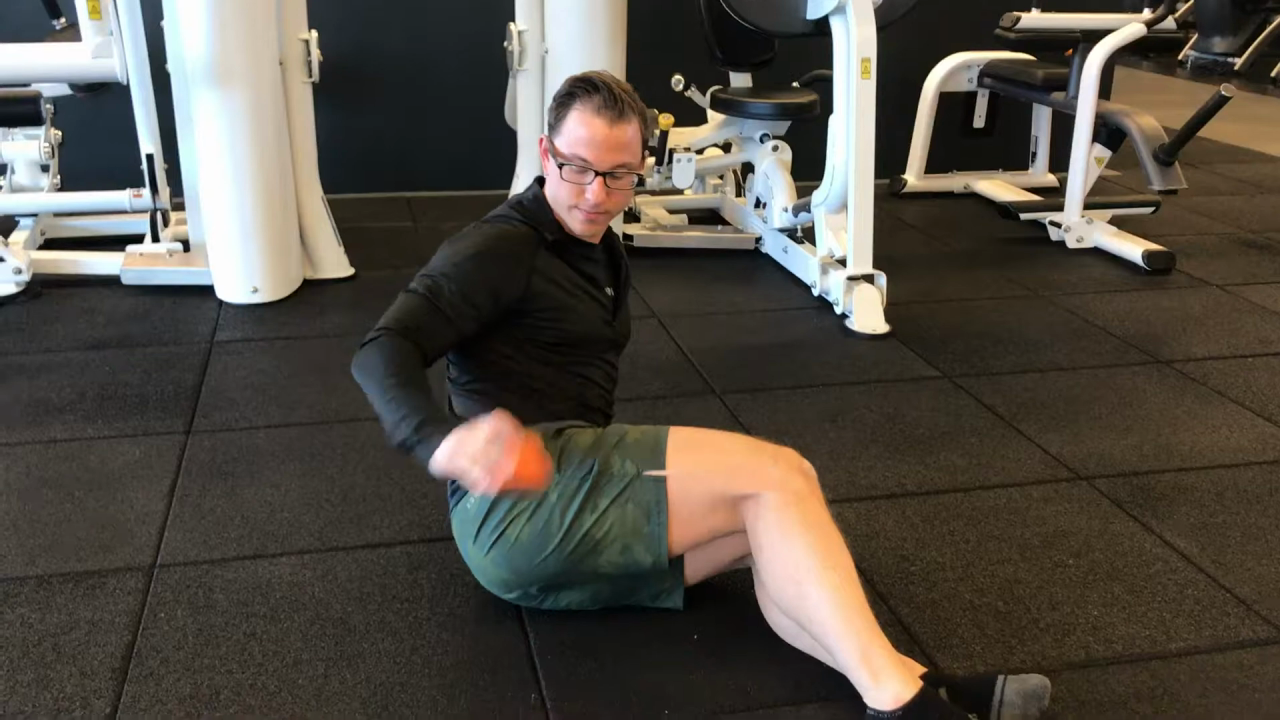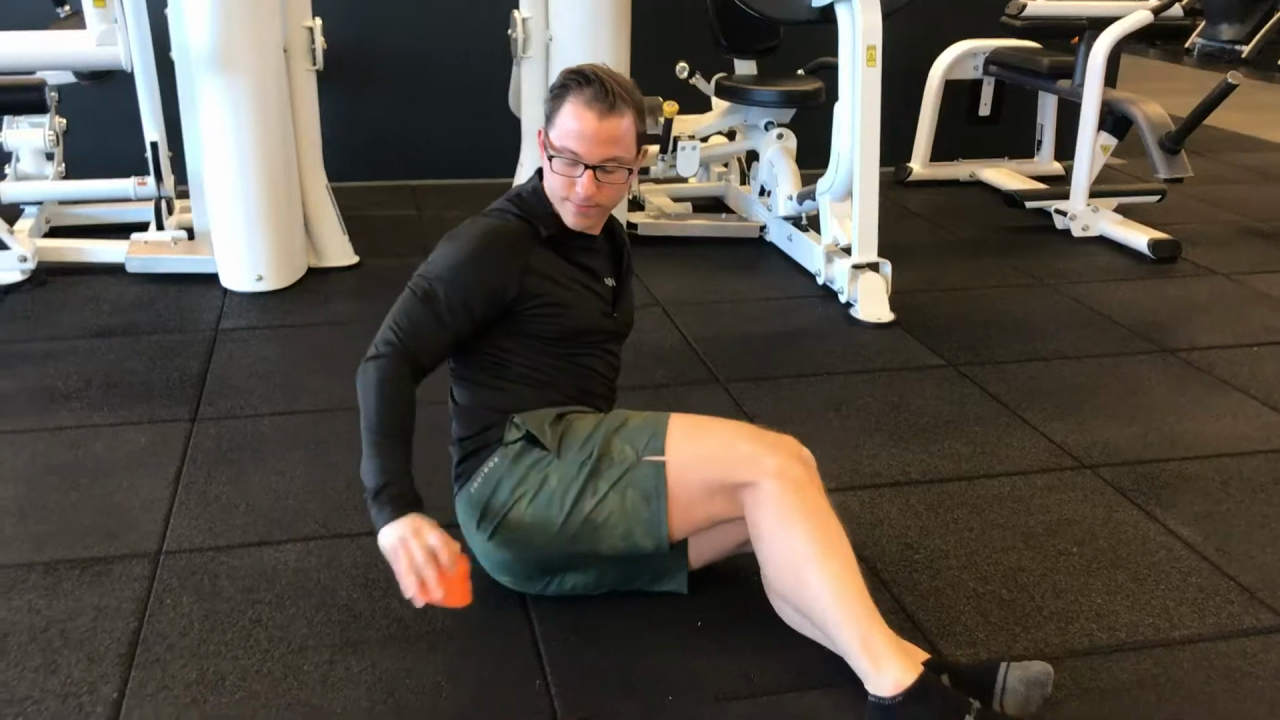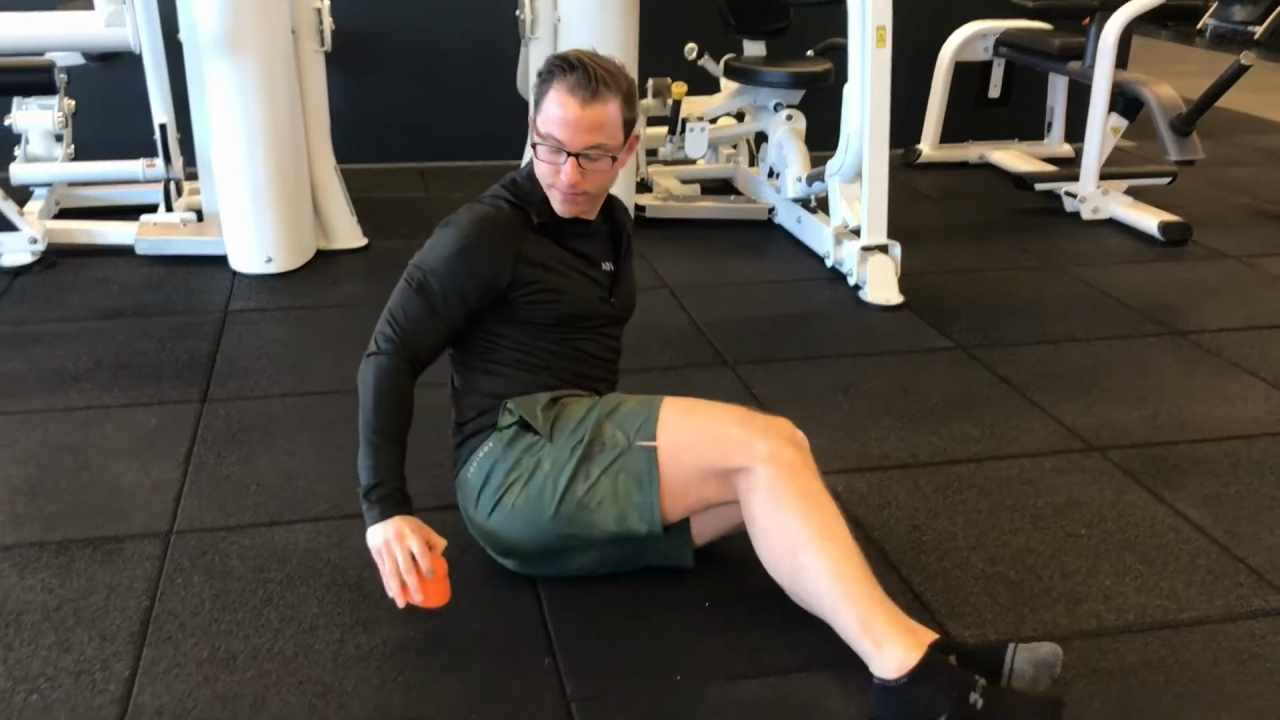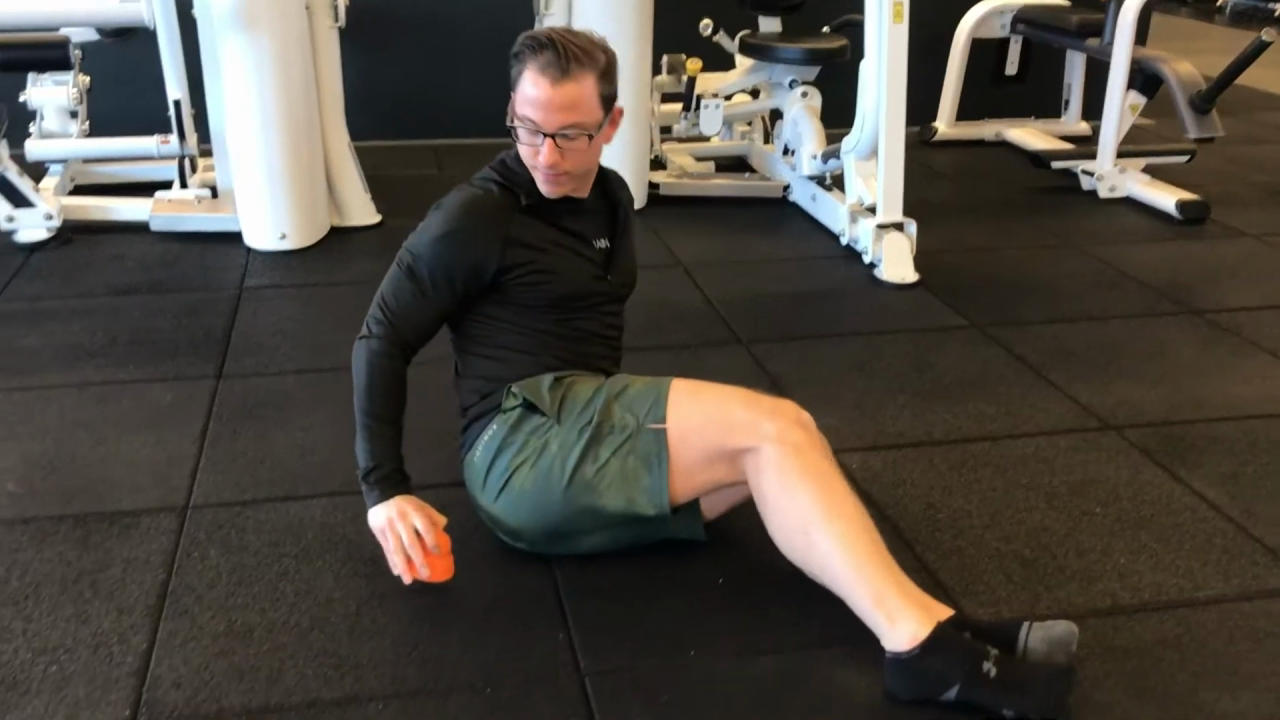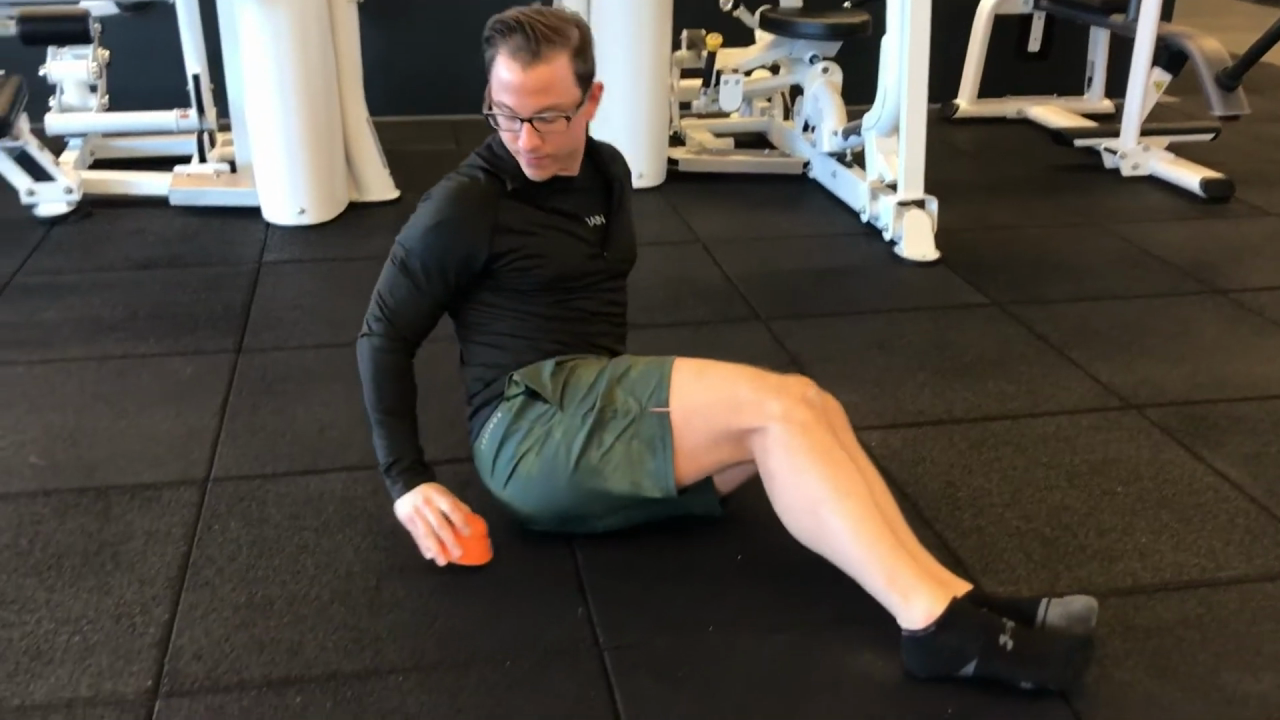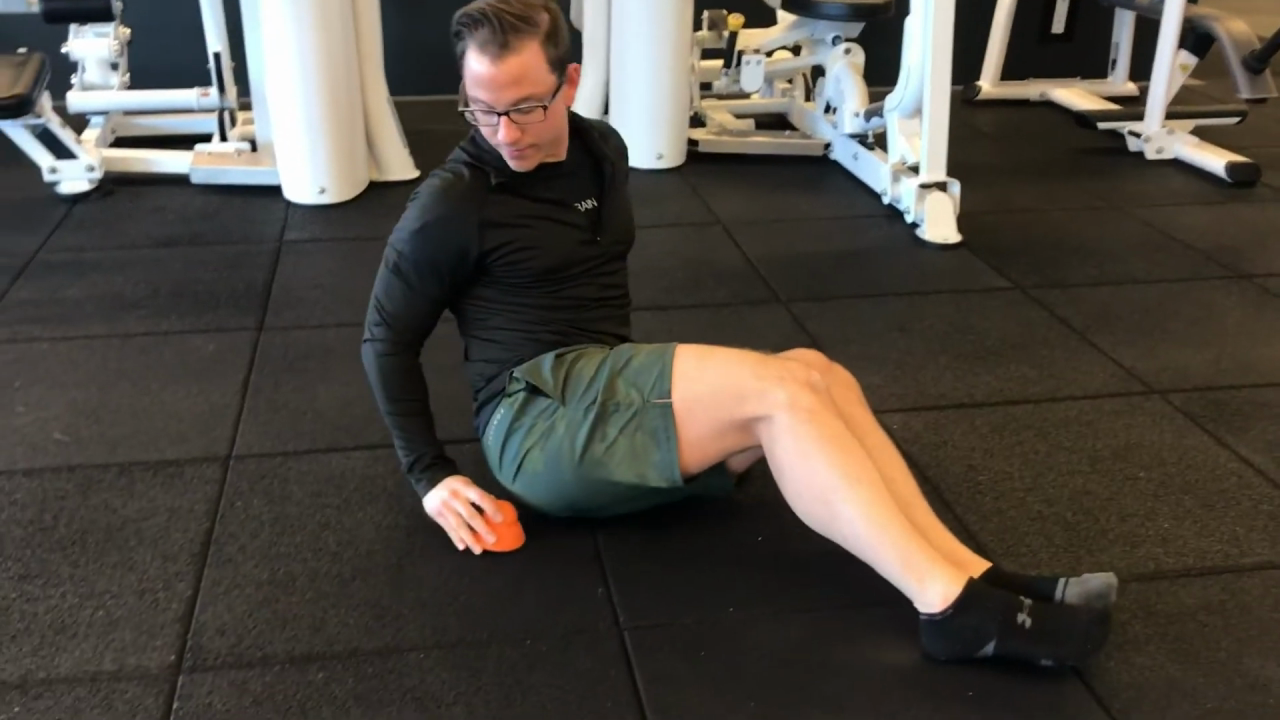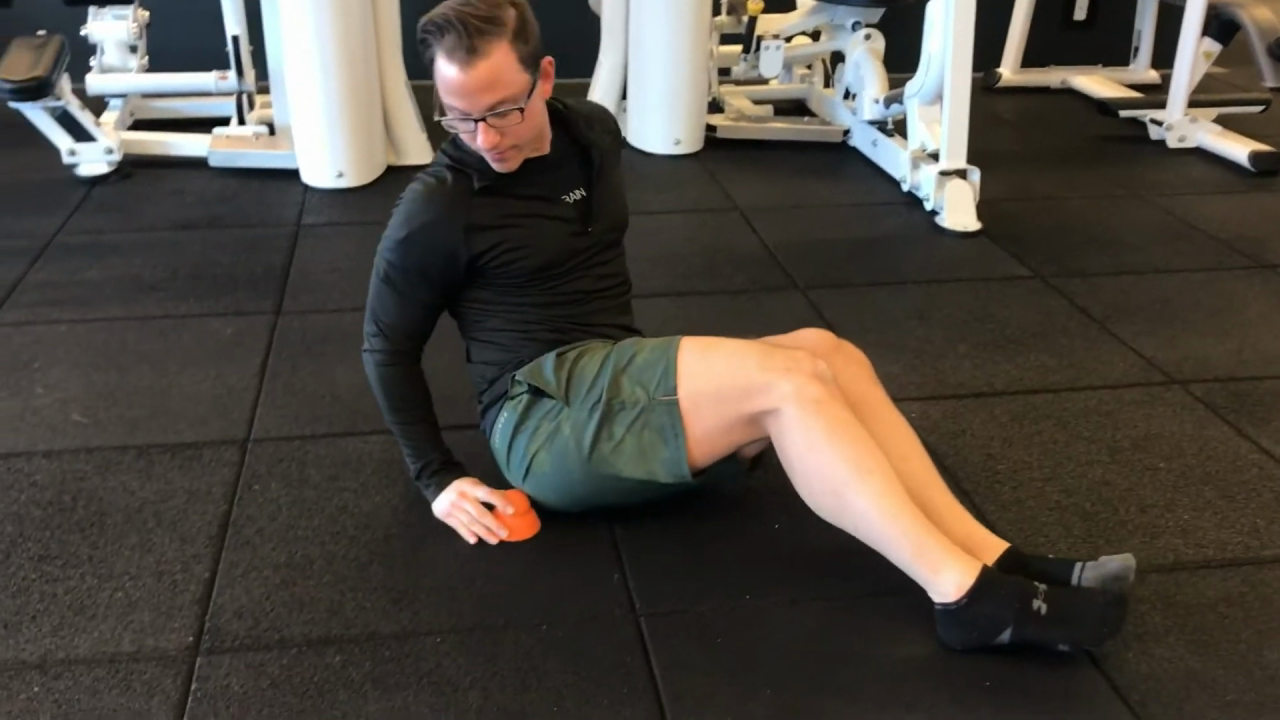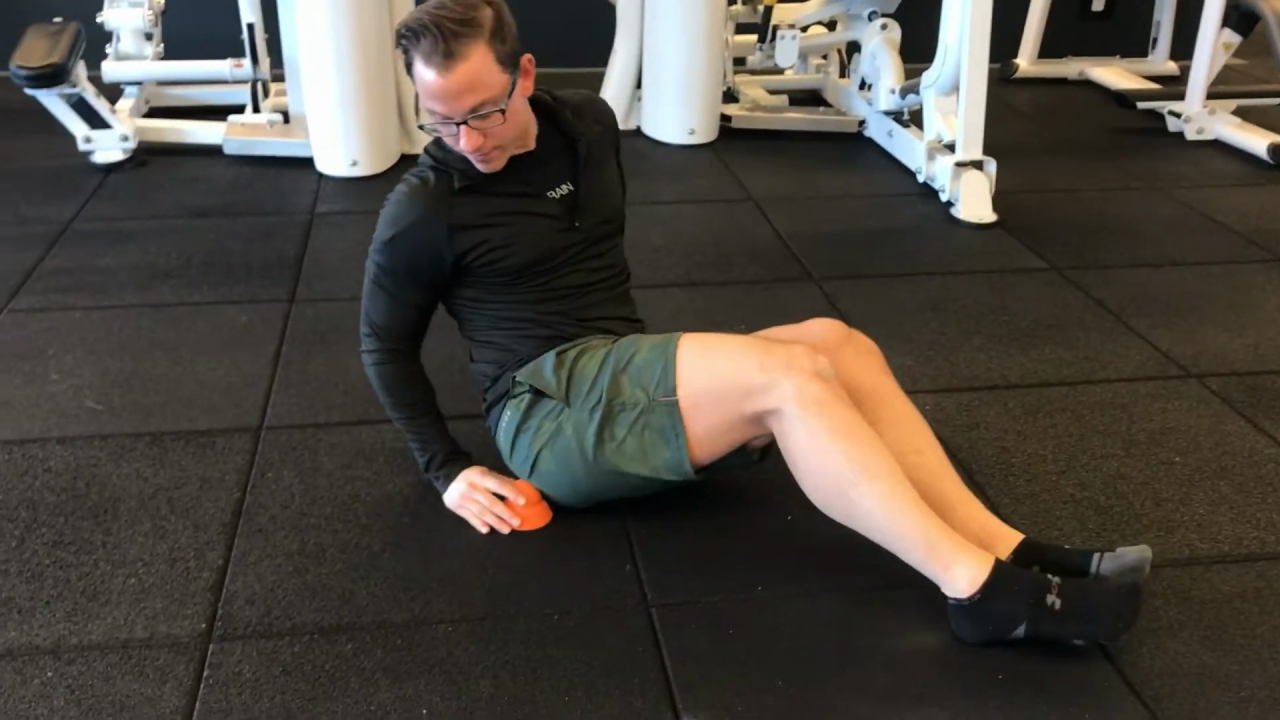
dt=0.2s
person 1, frame 1
left shoulder: (602, 252)
right shoulder: (495, 250)
right elbow: (377, 356)
right wrist: (442, 440)
left hip: (568, 509)
right hip: (512, 507)
left knee: (769, 526)
right knee: (774, 476)
person 1, frame 2
left shoulder: (608, 243)
right shoulder: (492, 245)
right elbow: (386, 364)
left wrist: (620, 470)
right wrist: (395, 510)
left hip: (572, 484)
right hip: (517, 485)
left knee: (770, 511)
right knee: (774, 465)
person 1, frame 3
left shoulder: (609, 223)
right shoulder: (484, 234)
right elbow: (389, 359)
left wrist: (623, 450)
right wrist: (385, 508)
left hip: (577, 476)
right hip: (515, 467)
left knee: (774, 473)
right knee: (764, 447)
left ankle: (916, 652)
person 1, frame 4
left shoulder: (610, 198)
right shoulder: (473, 219)
right elbow: (381, 342)
left wrist: (629, 427)
right wrist: (384, 488)
left hip: (586, 446)
right hip: (522, 449)
left knee: (789, 435)
right knee: (771, 428)
left ankle: (934, 625)
right ankle: (918, 645)
person 1, frame 5
left shoulder: (607, 171)
right shoulder: (462, 208)
right elbow: (383, 338)
left wrist: (625, 400)
right wrist: (407, 479)
left hip: (598, 423)
right hip: (531, 432)
left knee: (807, 407)
right knee: (777, 406)
left ankle: (952, 601)
right ankle: (937, 624)
person 1, frame 6
left shoulder: (601, 149)
right shoulder: (451, 205)
right elbow: (387, 341)
right wrist: (430, 476)
left hip: (609, 406)
right hip: (538, 422)
left knee: (819, 378)
right knee: (782, 390)
left ankle: (971, 578)
right ankle: (951, 606)
person 1, frame 7
left shoulder: (592, 132)
right shoulder: (436, 209)
right elbow: (387, 348)
right wrist: (438, 479)
left hip: (618, 393)
right hip: (545, 416)
left knee: (828, 356)
right knee: (790, 380)
left ankle: (991, 560)
right ankle: (968, 594)
person 1, frame 8
left shoulder: (585, 122)
right shoulder: (423, 210)
right elbow: (385, 346)
right wrist: (448, 469)
left hip: (626, 385)
right hip: (550, 413)
left knee: (838, 346)
right knee: (791, 375)
left ankle: (1004, 552)
right ankle: (978, 589)
